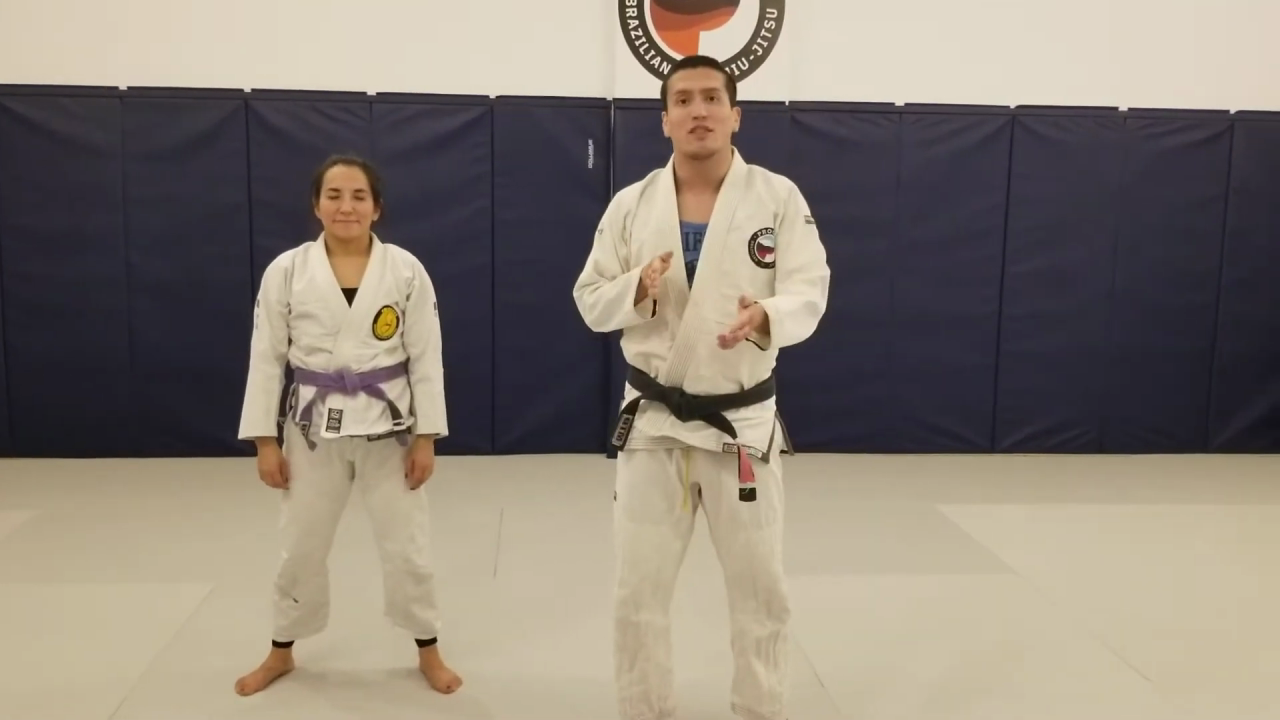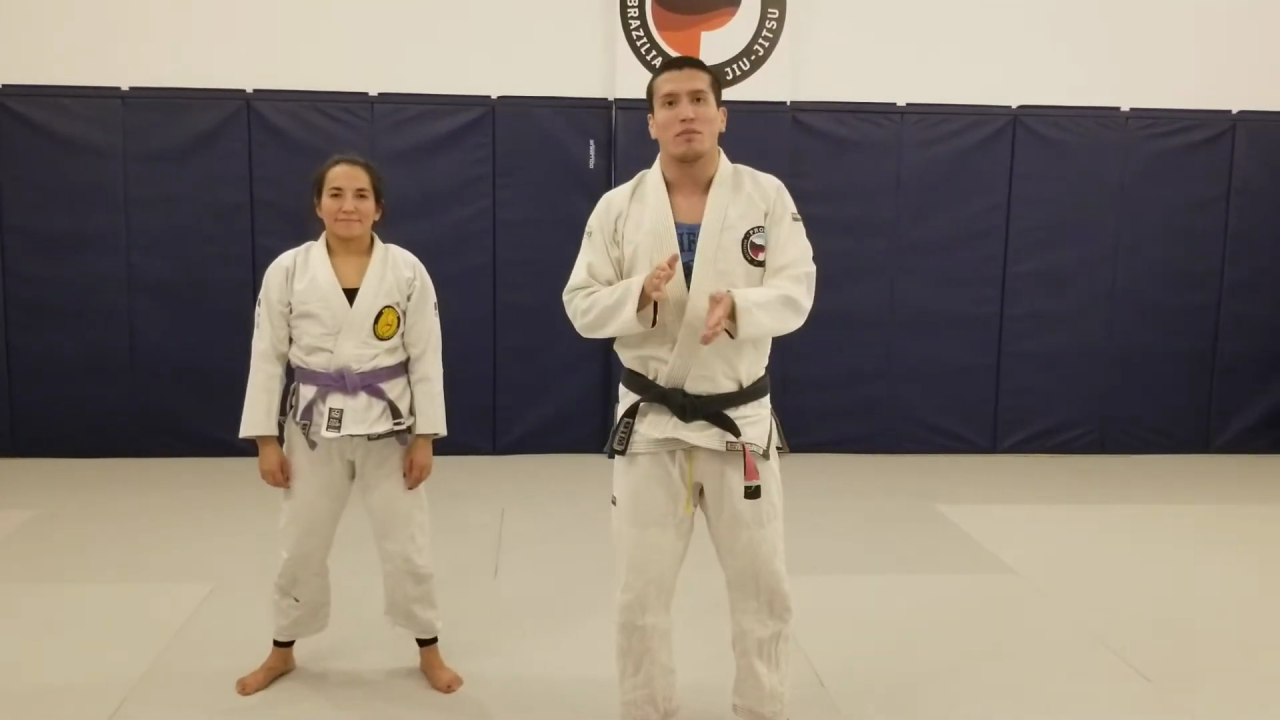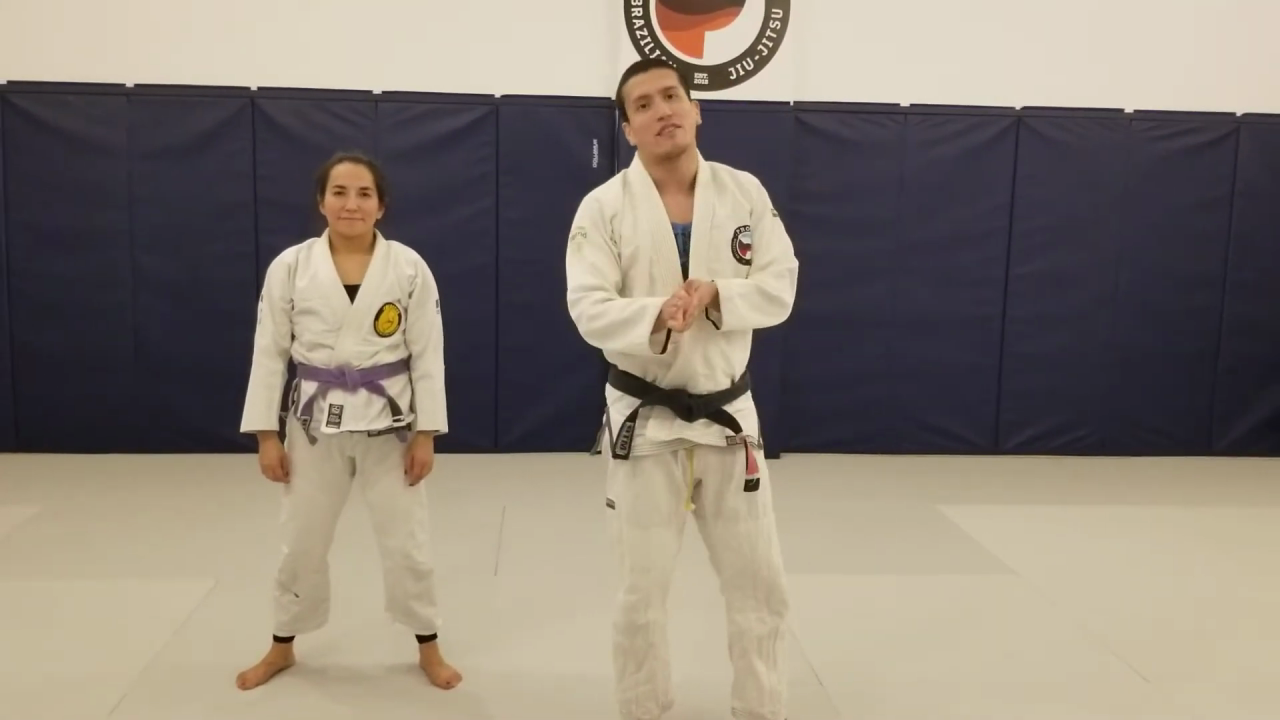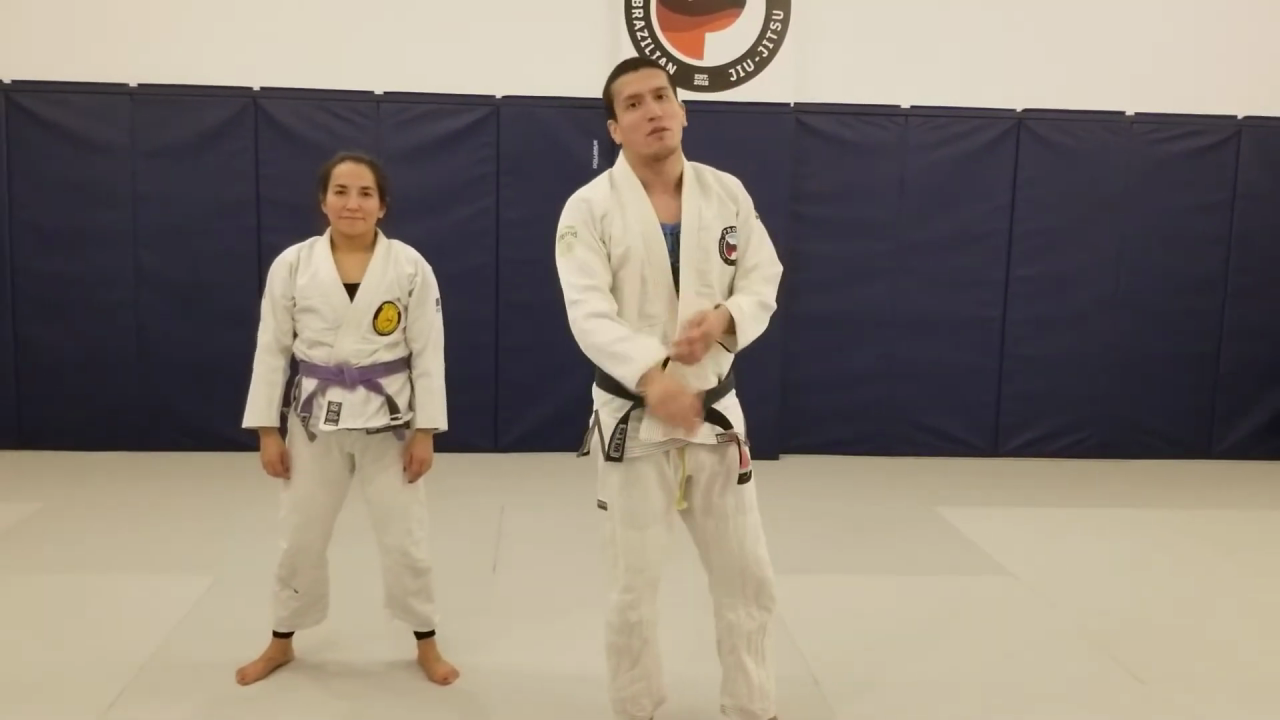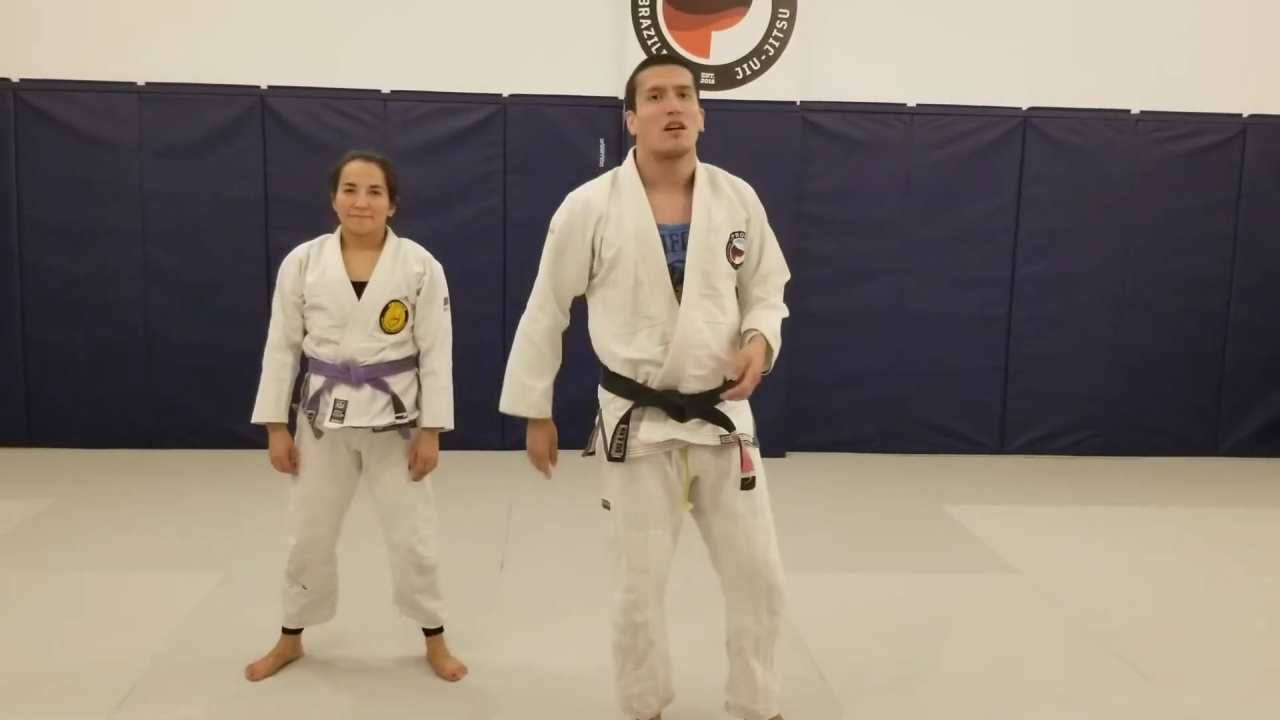
dt=0.3s
person 1, frame 1
left shoulder: (778, 196)
right shoulder: (631, 204)
left elbow: (807, 292)
right elbow: (591, 301)
left wrist: (764, 318)
right wrist: (638, 288)
left hip: (743, 422)
right hip: (653, 421)
left knee: (760, 586)
right knee: (639, 588)
person 1, frame 2
left shoulder: (767, 194)
right shoulder: (618, 207)
left elbow: (795, 294)
right elbow: (583, 307)
left wrist: (733, 305)
right wrist: (642, 292)
left hip: (740, 421)
right hip: (650, 421)
left knee: (762, 586)
right knee: (642, 591)
person 1, frame 3
left shoulder: (744, 192)
right shoulder: (603, 206)
left elbow: (779, 290)
right elbow: (590, 310)
left wrist: (713, 295)
right wrist: (658, 315)
left hip: (728, 417)
right hip: (644, 420)
left knee: (758, 583)
right knee: (641, 590)
person 1, frame 4
left shoulder: (726, 193)
right shoulder: (590, 207)
left elbow: (761, 285)
right elbow: (590, 314)
left wrist: (725, 320)
right wrist: (651, 375)
left hip: (716, 414)
right hip: (636, 419)
left knee: (746, 577)
right knee: (634, 586)
person 1, frame 5
left shoulder: (738, 197)
right shoulder: (591, 206)
left elbow: (768, 289)
right elbow: (546, 309)
left wrist: (760, 340)
right wrist: (535, 409)
left hip: (724, 418)
right hip: (638, 422)
left knee: (758, 579)
right knee: (639, 589)
person 2, frame 1
left shoulder: (405, 270)
right shoulder: (285, 270)
left elbow: (426, 357)
right elbow: (266, 358)
left wrist: (426, 437)
right wrist: (265, 440)
left hip: (388, 425)
right hip: (315, 426)
left knee: (407, 544)
right knee: (301, 546)
left ankle: (428, 650)
right ankle: (281, 651)
person 2, frame 2
left shoulder: (406, 270)
right shoulder: (287, 270)
left elbow: (426, 358)
right elbow: (267, 357)
left wrist: (425, 437)
right wrist: (266, 439)
left hip: (388, 424)
right hip: (315, 426)
left knee: (406, 545)
right knee: (301, 546)
left ankle: (429, 650)
right ankle: (282, 651)
person 2, frame 3
left shoulder: (409, 267)
right shoulder: (289, 266)
left elbow: (428, 355)
right elbow: (269, 352)
left wrist: (426, 434)
right wrist: (266, 435)
left hip: (389, 422)
right hip: (316, 422)
left knee: (406, 541)
right knee: (301, 542)
left ankle: (428, 647)
right ankle: (282, 646)
person 2, frame 4
left shoulder: (410, 266)
right shoulder: (292, 265)
left elbow: (428, 353)
right elbow: (271, 350)
left wrist: (426, 431)
right wrist: (267, 430)
left hip: (388, 419)
right hip: (316, 418)
left knee: (405, 538)
right knee: (301, 537)
left ankle: (426, 643)
right ankle: (282, 641)
person 2, frame 5
left shoulder: (420, 265)
right shoulder: (302, 262)
left elbow: (436, 352)
right elbow: (281, 346)
left wrist: (431, 430)
right wrist: (276, 426)
left hip: (395, 417)
right hip: (325, 417)
left knee: (412, 535)
right knee: (308, 534)
left ankle: (434, 640)
right ankle: (291, 638)
